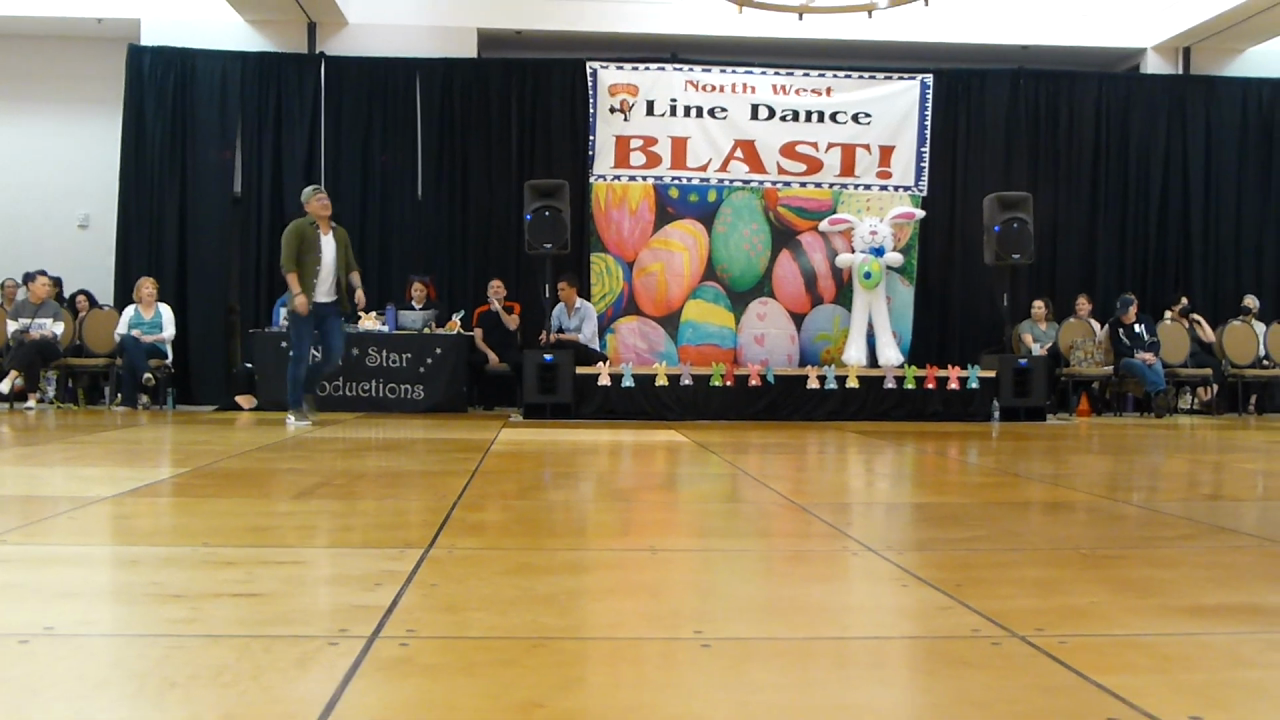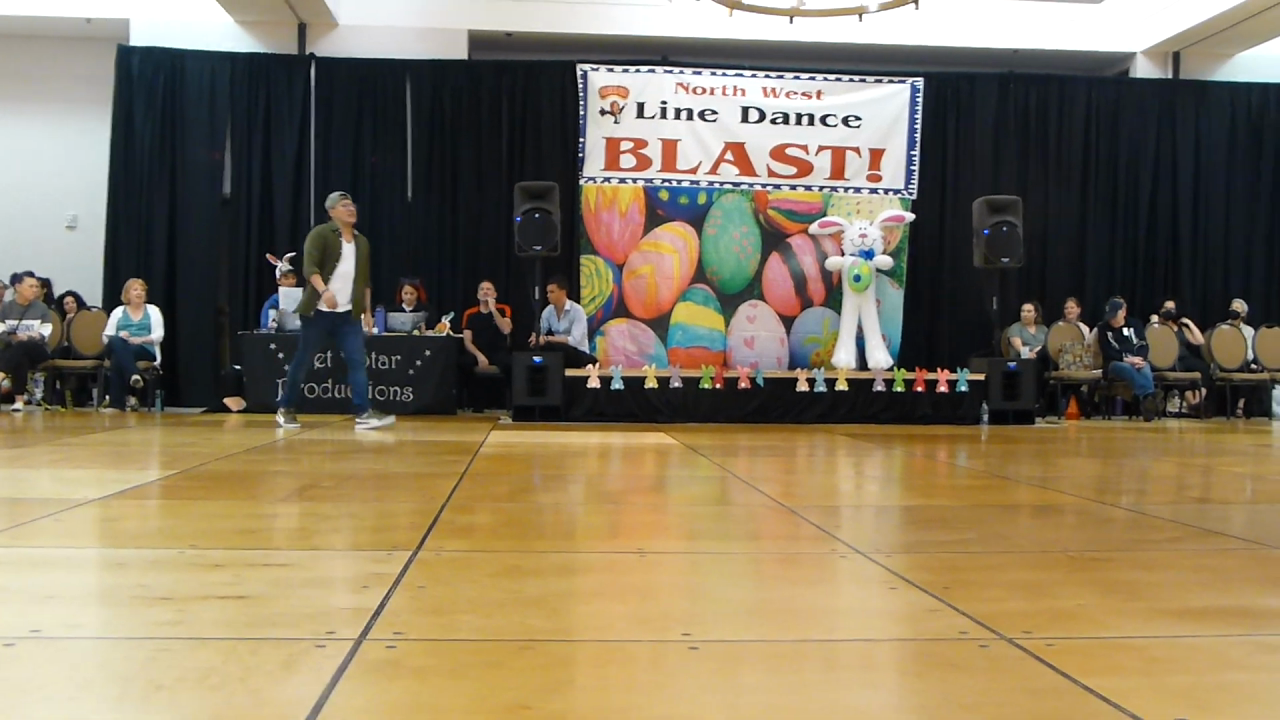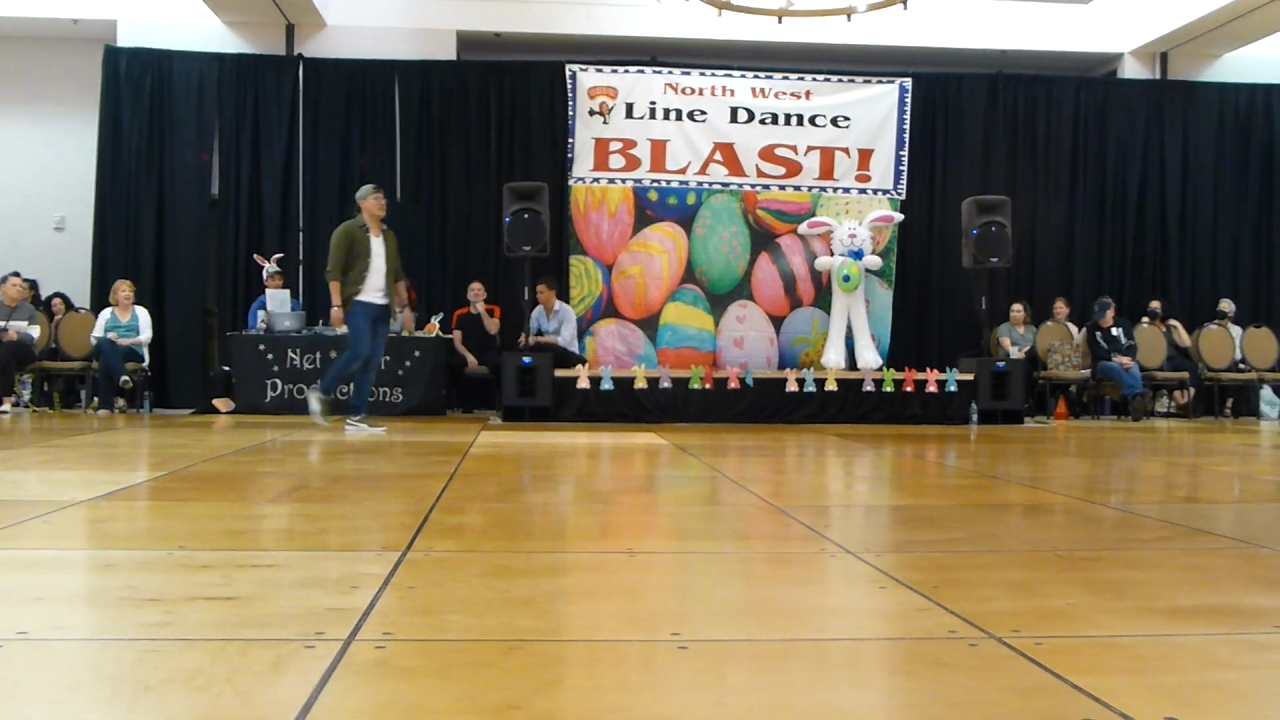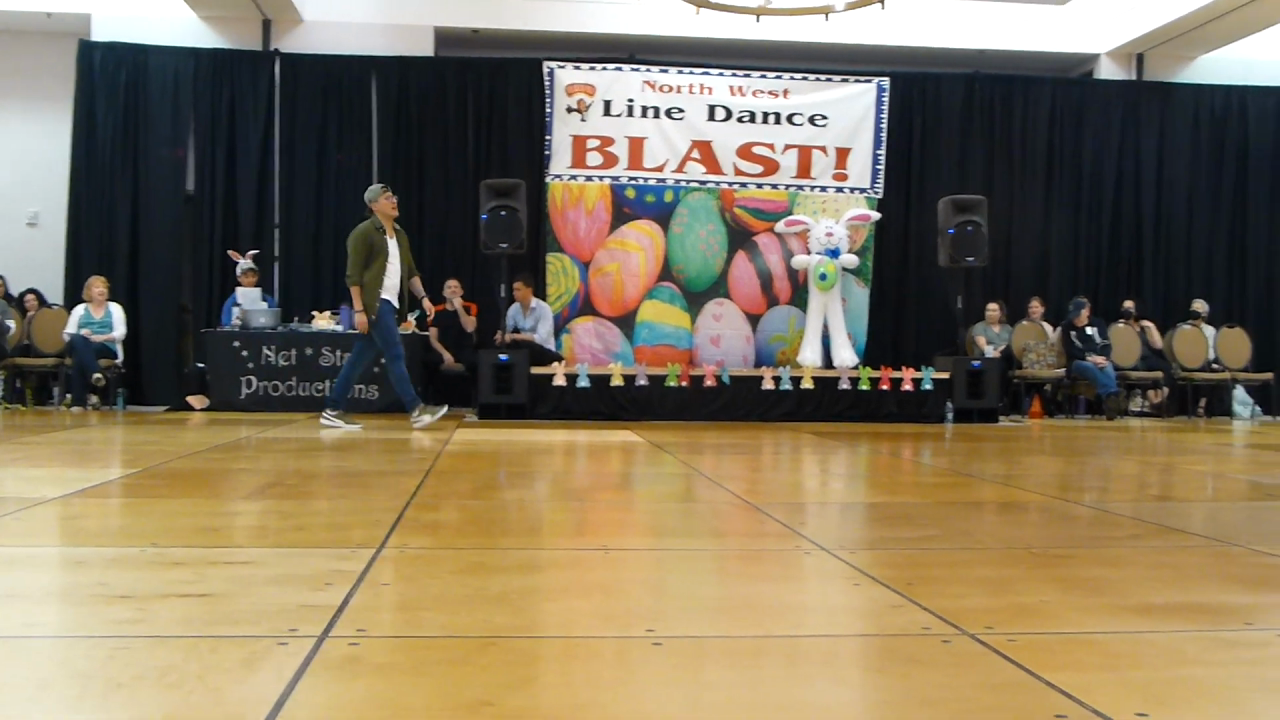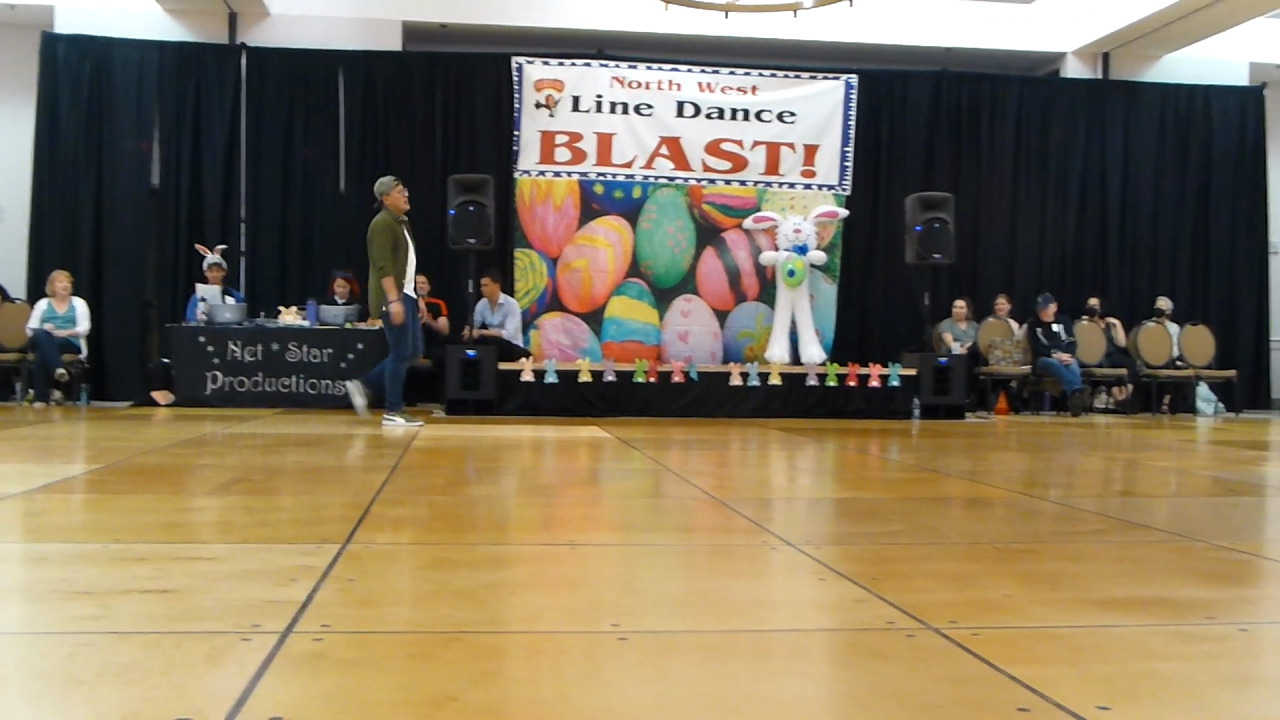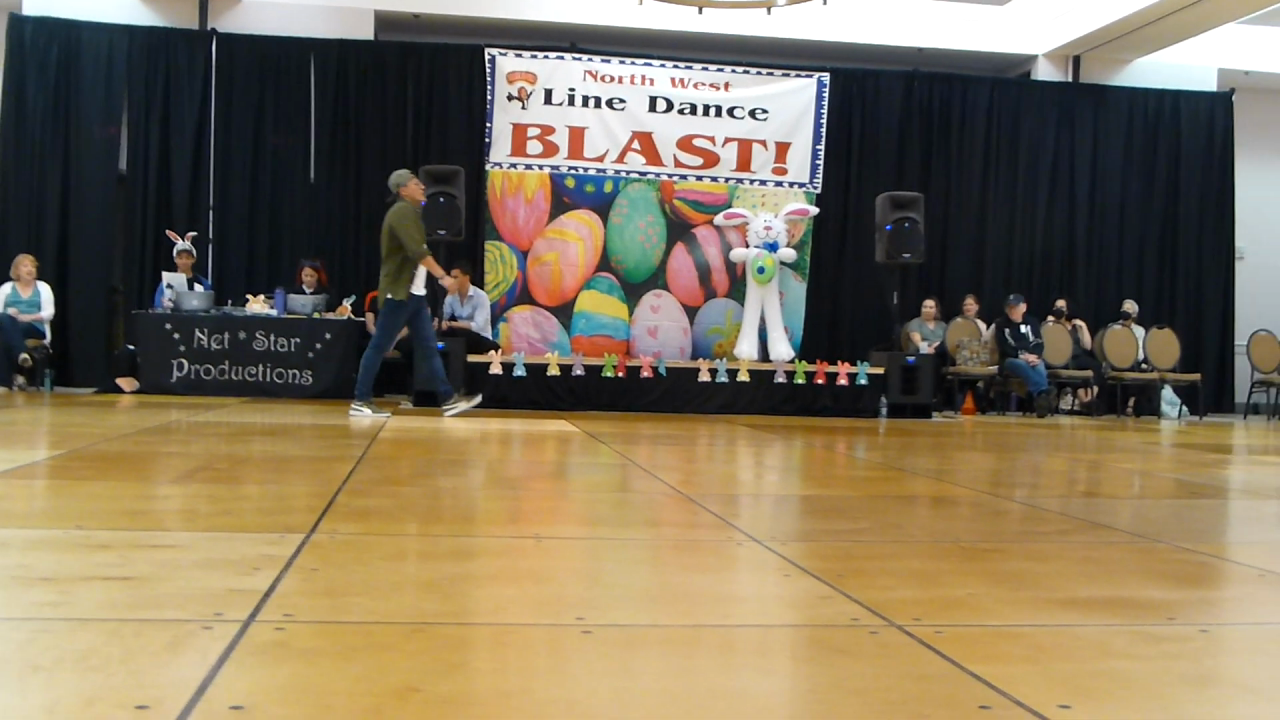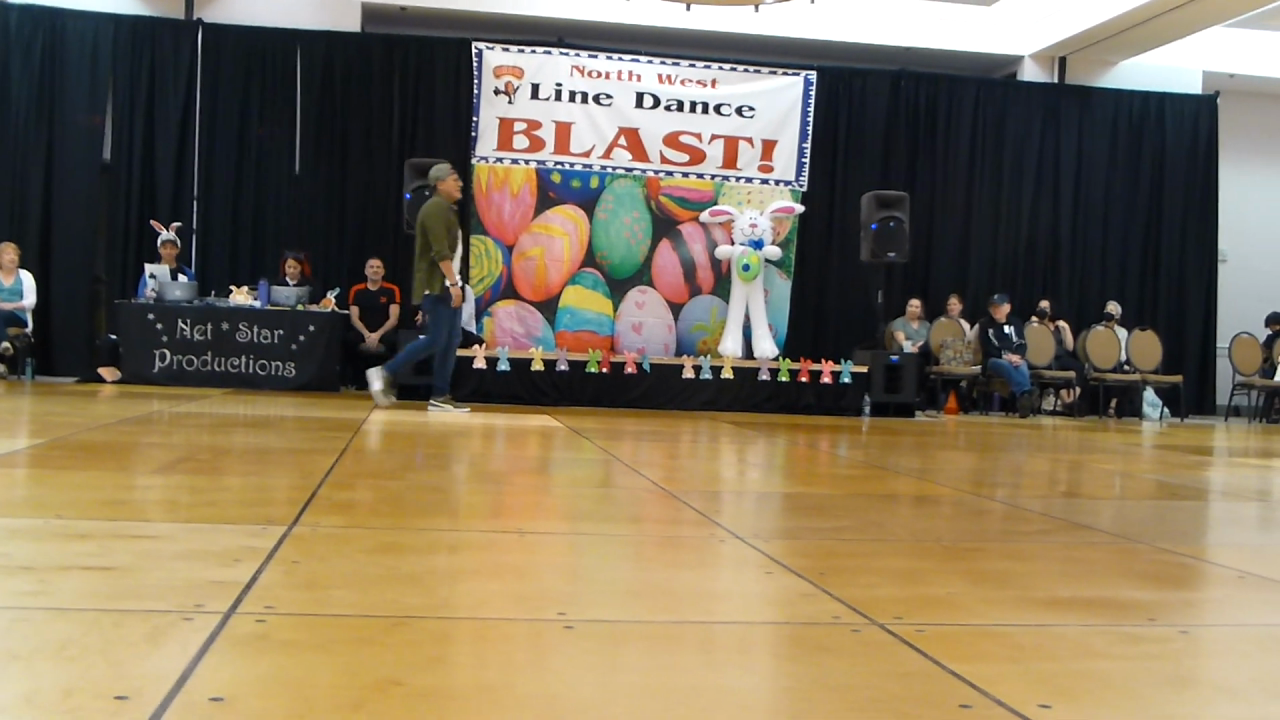
dt=0.3s
person 1, frame 1
left shoulder: (340, 233)
right shoulder: (297, 229)
left elbow: (350, 266)
right elbow: (288, 264)
left wrist: (358, 287)
right wrist: (297, 293)
left hip: (331, 304)
right hip: (305, 304)
left knee: (335, 353)
right knee: (301, 355)
left ankle: (307, 390)
right ankle: (295, 408)
person 1, frame 2
left shoulder: (360, 241)
right shoulder: (320, 235)
left elbow: (363, 280)
right elbow: (310, 267)
left wrist: (366, 310)
right wrist: (324, 291)
left hip: (348, 313)
right hip: (320, 310)
left knee: (357, 359)
right knee: (303, 360)
left ankle: (363, 413)
right ankle: (286, 409)
person 1, frame 3
left shoulder: (389, 235)
right shoulder: (348, 231)
left elbow: (397, 275)
right elbow: (334, 270)
left wrist: (405, 306)
right wrist: (337, 304)
left hip: (381, 306)
right hip: (358, 302)
left knee: (373, 359)
right knee: (359, 352)
left ankle: (357, 415)
right ankle: (322, 392)
person 1, frame 4
left shoulder: (399, 233)
right shoulder: (364, 232)
left elbow: (411, 271)
right elbow: (353, 275)
left wrist: (423, 297)
right wrist: (358, 310)
left hip: (389, 304)
right hip: (374, 304)
left knee: (360, 358)
right knee: (395, 354)
left ankle: (333, 410)
right ankle: (417, 410)
person 1, frame 5
left shoulder: (402, 224)
right shoulder: (383, 223)
right elbow: (383, 266)
left wrist: (418, 297)
right wrist: (393, 300)
left hip: (406, 296)
right hip: (393, 298)
left knee: (413, 351)
right knee: (401, 353)
left ankle: (364, 386)
right ankle: (392, 411)
person 1, frame 6
left shoulder: (410, 213)
right shoulder: (403, 212)
right elbow: (416, 250)
right wrist: (443, 276)
left hip: (413, 292)
right hip: (398, 293)
left knee: (428, 345)
right knee: (381, 344)
left ankle: (448, 398)
right ankle: (361, 400)
person 1, frame 7
left shoulder: (445, 209)
right shoulder: (436, 208)
right elbow: (440, 251)
right wrist: (454, 283)
left hip: (447, 285)
right hip: (437, 286)
left knee: (451, 340)
right knee: (435, 340)
left ankle: (440, 396)
right ankle: (384, 373)
